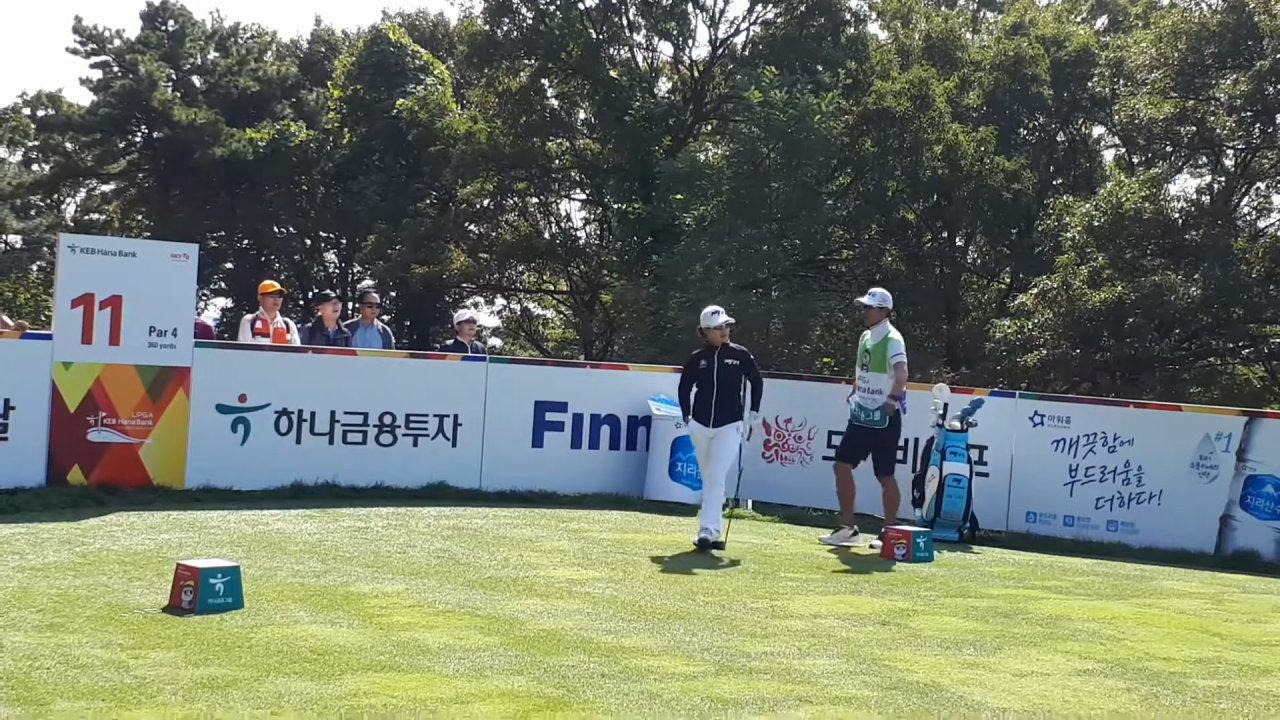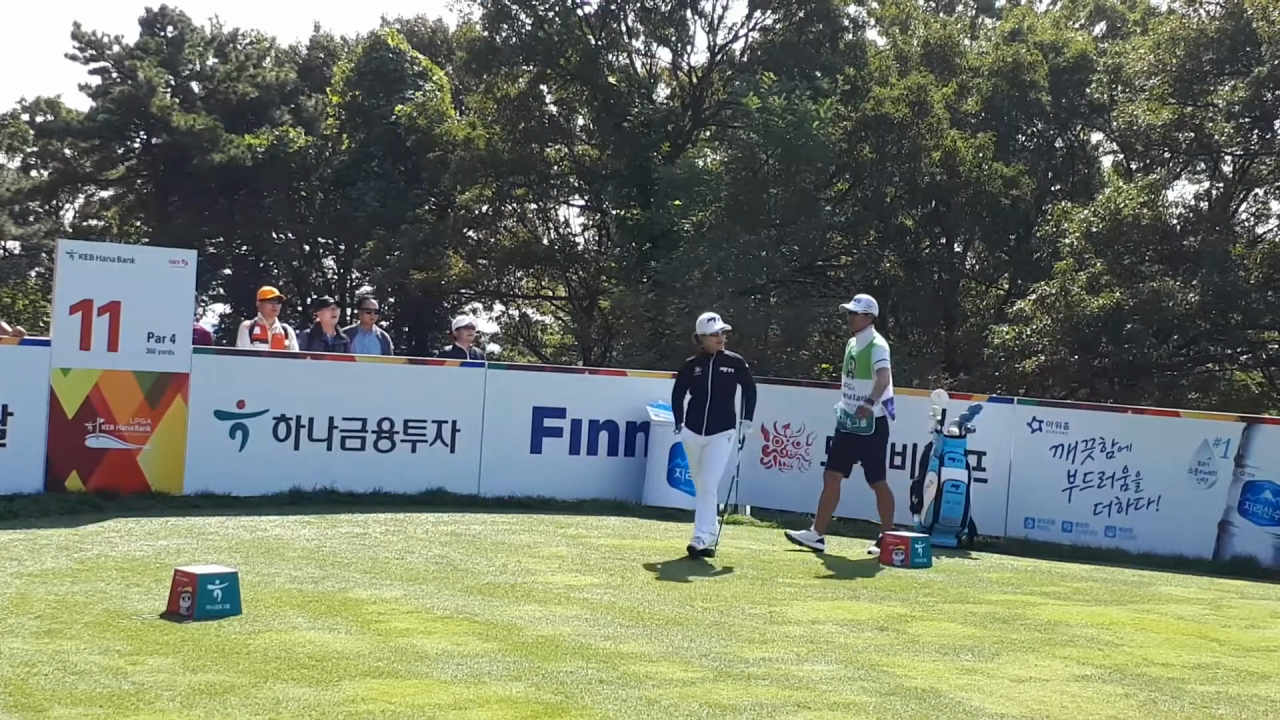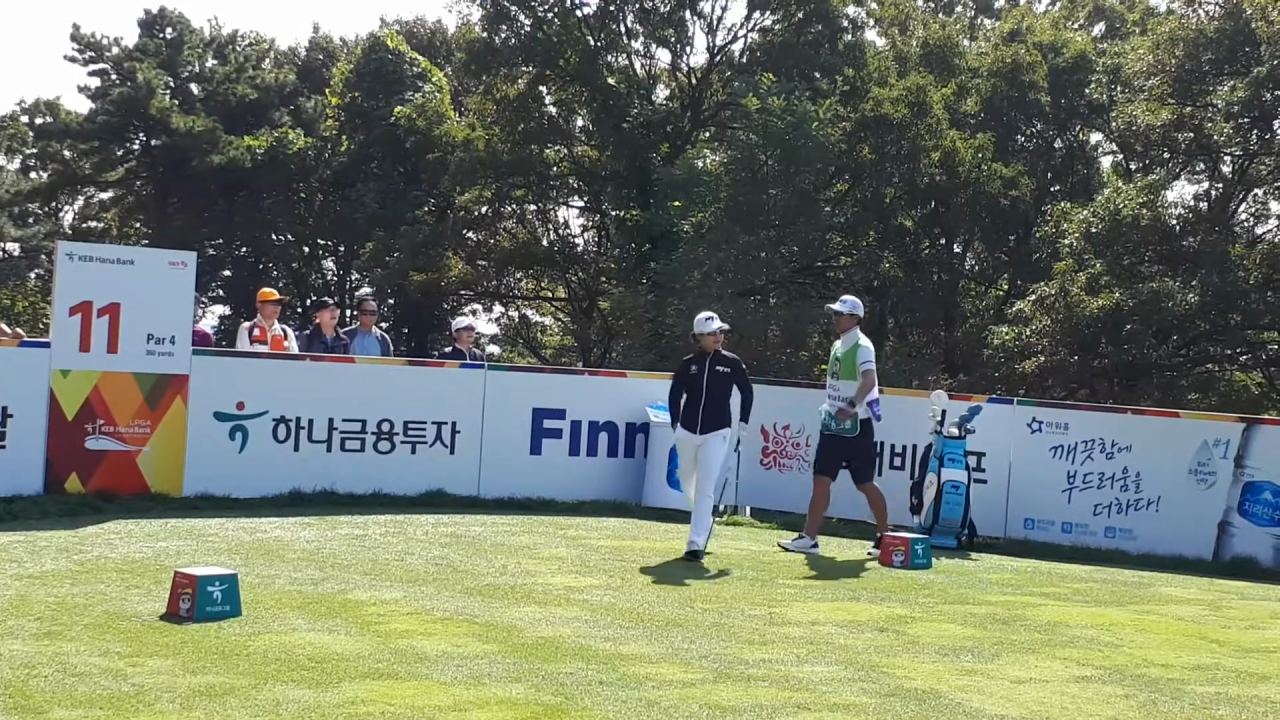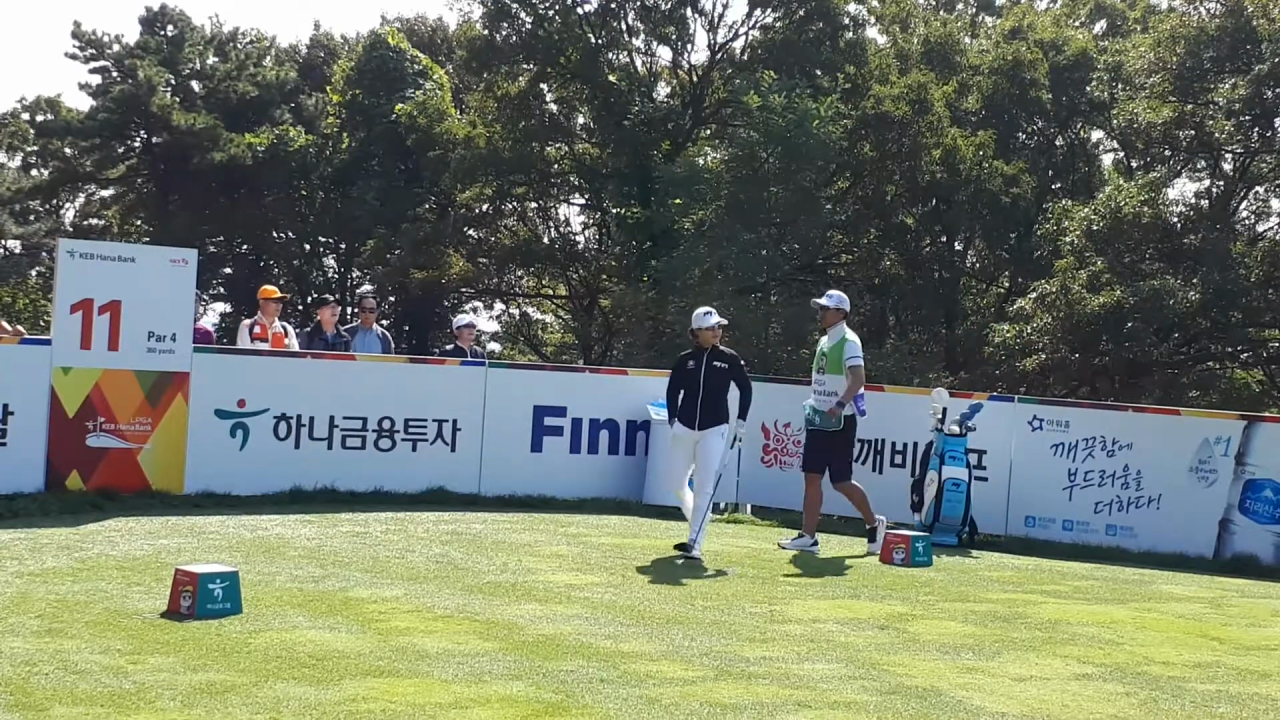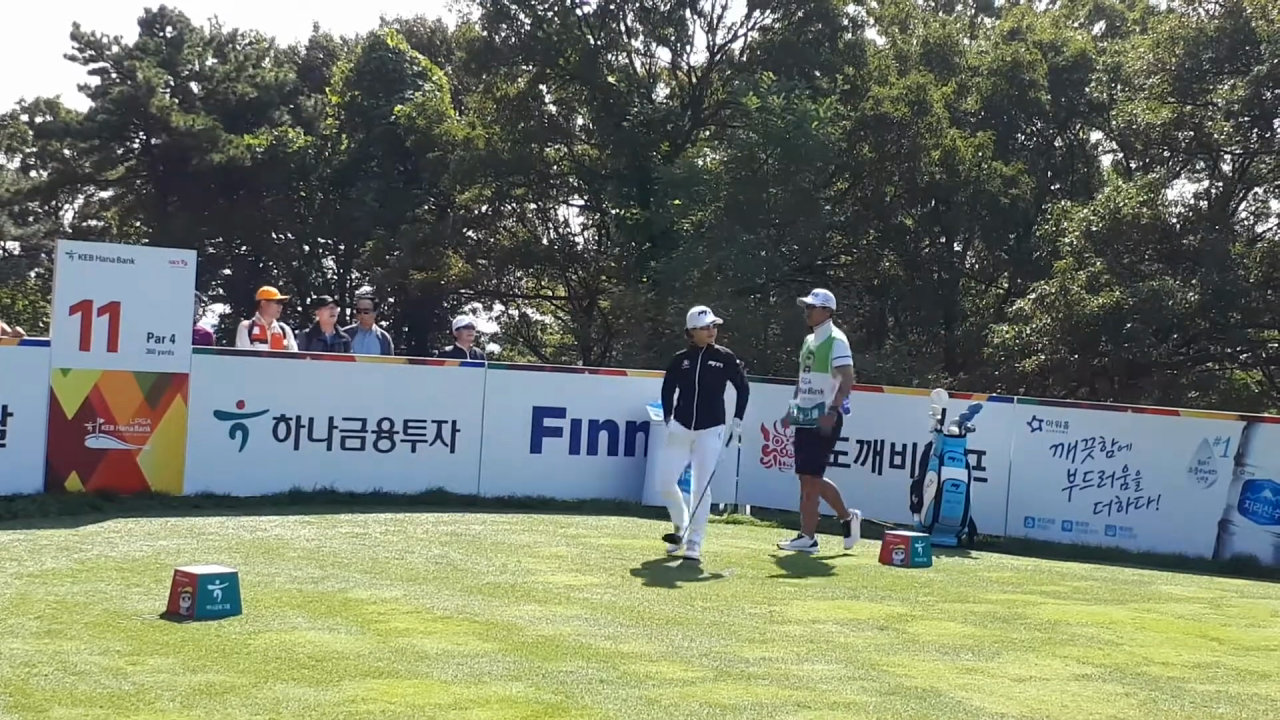
dt=0.1s
person 1, frame 1
left shoulder: (892, 340)
right shoulder: (866, 336)
left elbow: (901, 374)
left wrist: (893, 399)
right wrist: (855, 392)
left hip: (885, 419)
right hip: (861, 416)
left knee: (885, 477)
right knee: (842, 466)
right ankle: (847, 527)
person 1, frame 2
left shoulder: (877, 346)
right shoulder: (851, 344)
left elbow: (883, 379)
left wrist: (870, 403)
left hip: (872, 425)
right hip: (847, 423)
left knee: (877, 482)
right knee: (831, 477)
left ankle: (887, 537)
right ankle: (816, 534)
person 1, frame 3
left shoulder: (862, 347)
right shoulder: (838, 346)
left elbow: (869, 381)
left wrist: (851, 406)
left hip: (857, 427)
right hip: (833, 425)
left knee: (865, 484)
right knee: (821, 480)
left ankle: (884, 536)
right ankle: (809, 538)
person 1, frame 4
left shoulder: (849, 342)
right shoulder: (823, 341)
left elbow: (857, 379)
left wrist: (838, 406)
left hip: (840, 421)
right hip: (818, 420)
left knee: (840, 481)
right knee: (812, 477)
left ankle: (873, 523)
right ankle: (807, 535)
person 1, frame 5
left shoulder: (836, 341)
right shoulder: (810, 340)
left elbow: (848, 379)
left wrist: (831, 412)
right wrist: (791, 409)
left hip: (826, 419)
right hip: (805, 419)
left knee: (814, 478)
right knee: (806, 478)
left ankle: (848, 517)
right ankle: (807, 536)
person 2, frame 1
left shoulder: (740, 354)
right shoulder: (696, 358)
left elbow: (757, 381)
right elbow: (684, 388)
left wrist: (754, 412)
right wrist: (687, 417)
left hip: (730, 426)
right hip: (700, 425)
left knee: (716, 478)
right knee: (707, 479)
left ankle: (708, 532)
right ankle: (710, 530)
person 2, frame 2
left shoulder: (735, 363)
right shoulder: (691, 365)
left elbow: (750, 391)
right elbow: (678, 395)
left wrist: (747, 421)
right wrist: (679, 424)
left hip: (722, 434)
right hip: (692, 433)
left knee: (708, 487)
right knee: (700, 486)
left ankle: (701, 540)
right ankle: (710, 532)
person 2, frame 3
left shoulder: (732, 363)
right shoulder: (688, 364)
left elbow: (747, 392)
right elbow: (675, 395)
left wrist: (743, 423)
right wrist: (675, 424)
left hip: (717, 434)
right hip: (688, 432)
left knee: (705, 489)
right knee: (688, 486)
left ankle: (696, 543)
right ankle: (702, 532)
person 2, frame 4
left shoulder: (730, 359)
right shoulder: (685, 359)
left elbow: (746, 389)
right elbow: (673, 390)
left wrist: (741, 420)
right wrist: (673, 419)
left hip: (714, 430)
right hip: (684, 429)
left knee: (704, 487)
right knee: (677, 482)
left ankle: (696, 543)
right ankle: (697, 523)
person 2, frame 5
left shoulder: (725, 358)
right shoulder: (680, 359)
left elbow: (743, 388)
right elbow: (668, 389)
left wrist: (738, 419)
right wrist: (668, 418)
left hip: (710, 430)
right hip: (680, 428)
left knee: (701, 488)
right knee: (666, 481)
left ankle: (693, 543)
right ankle: (682, 528)
